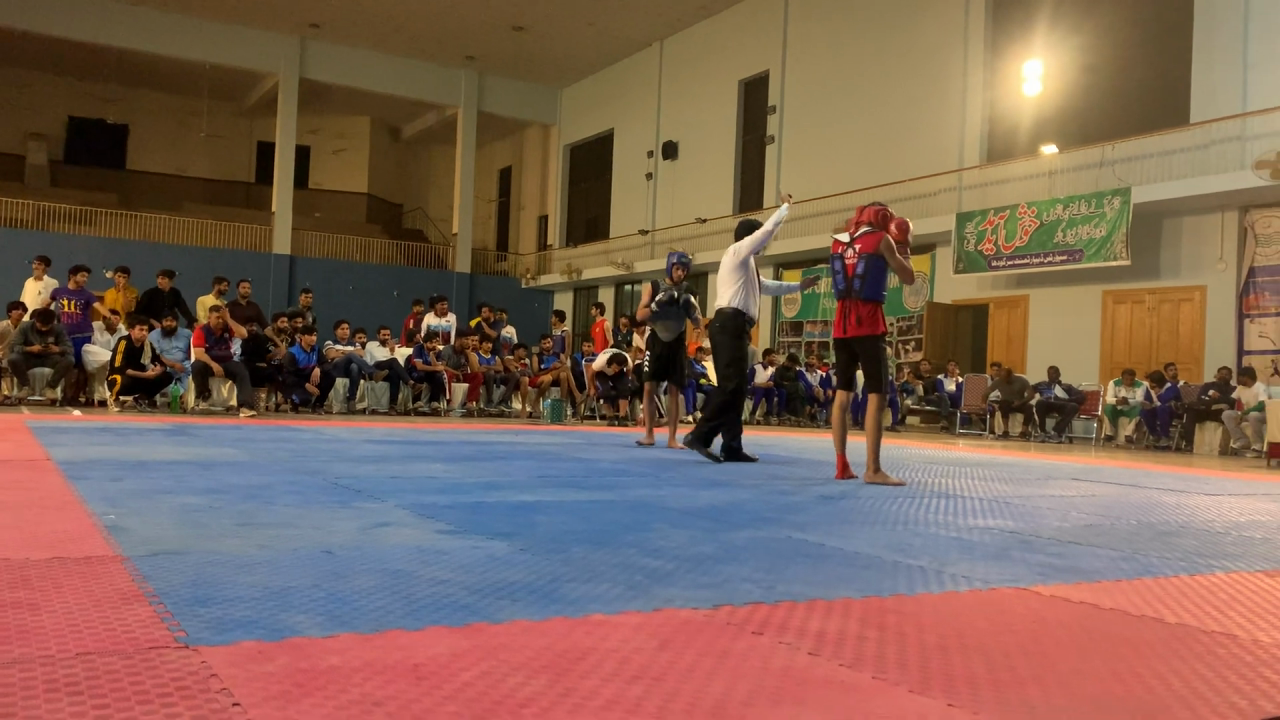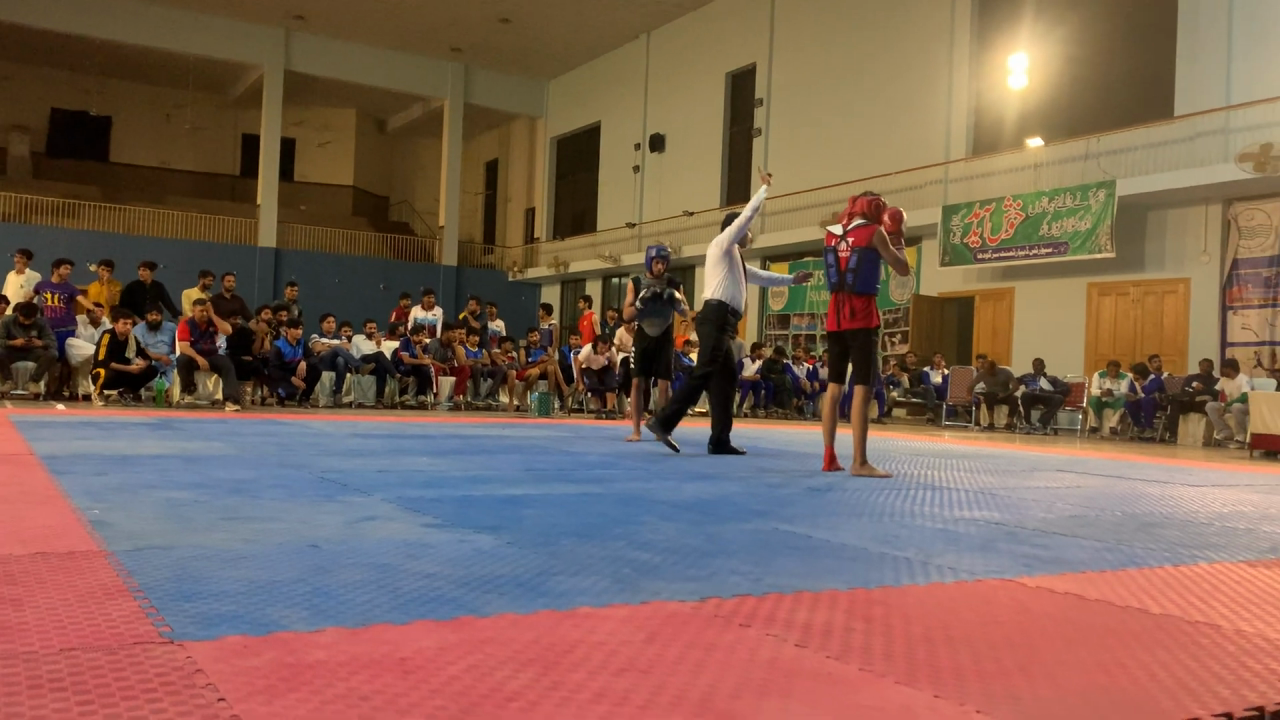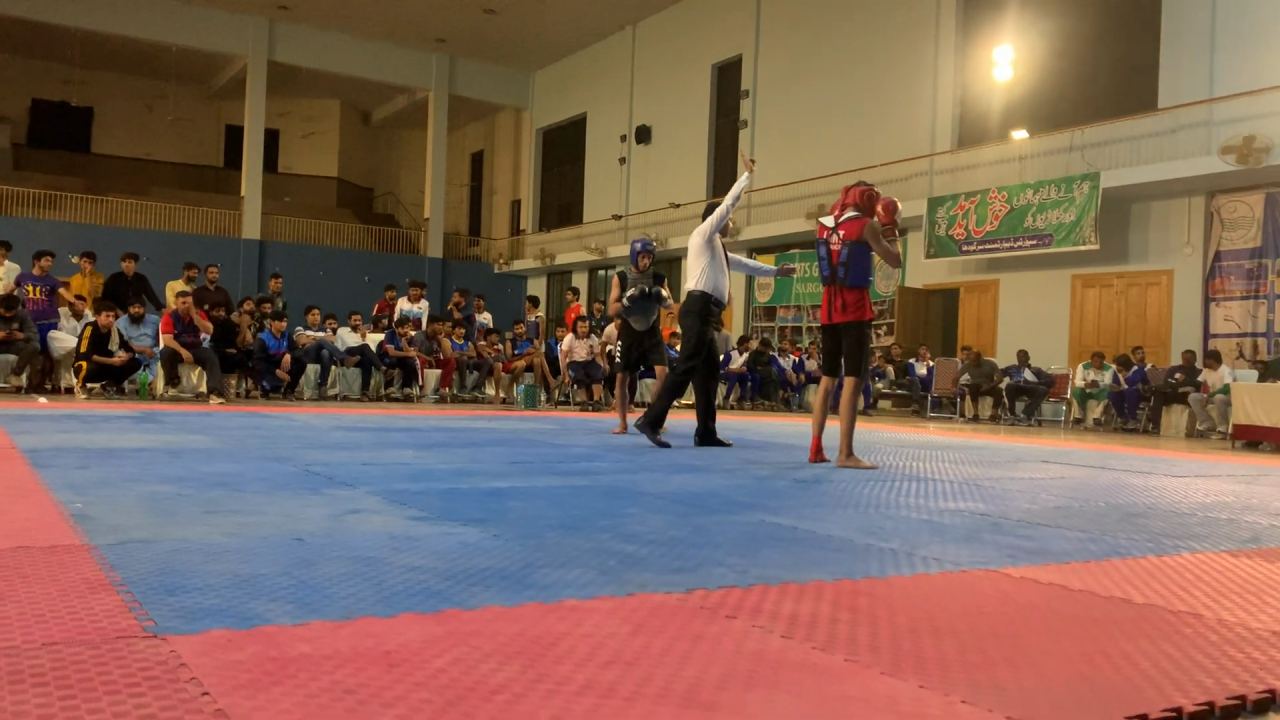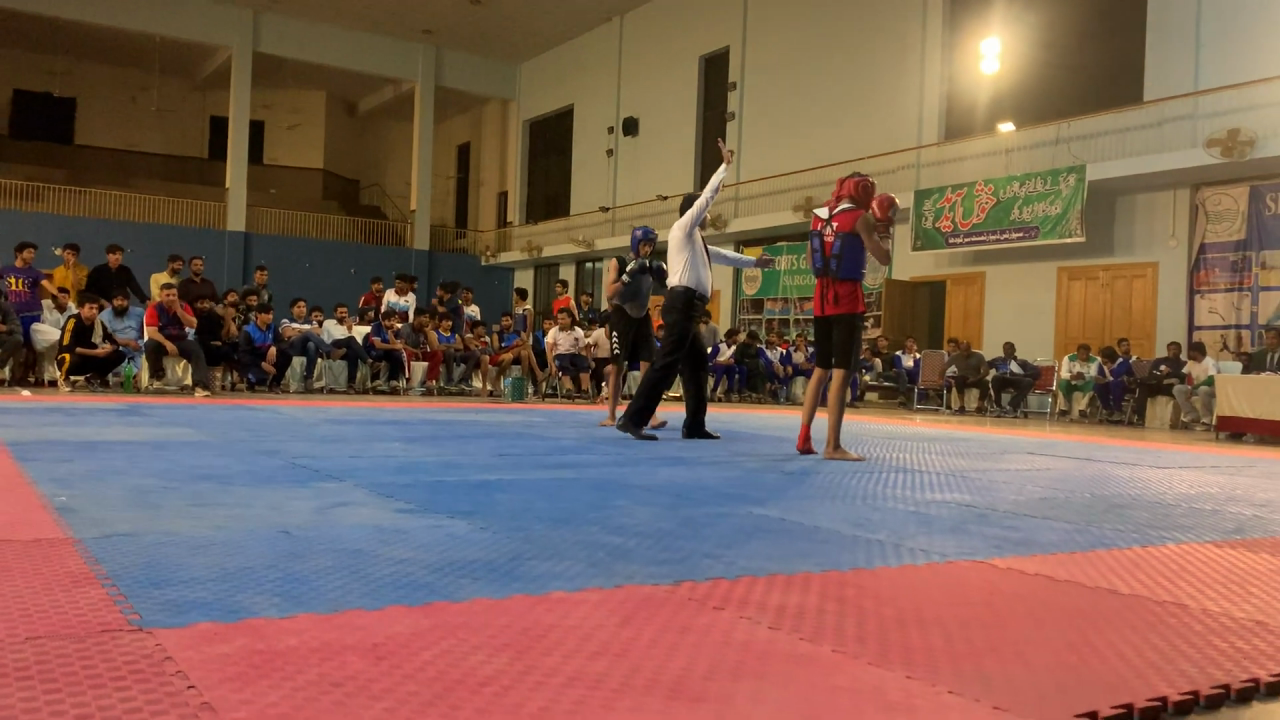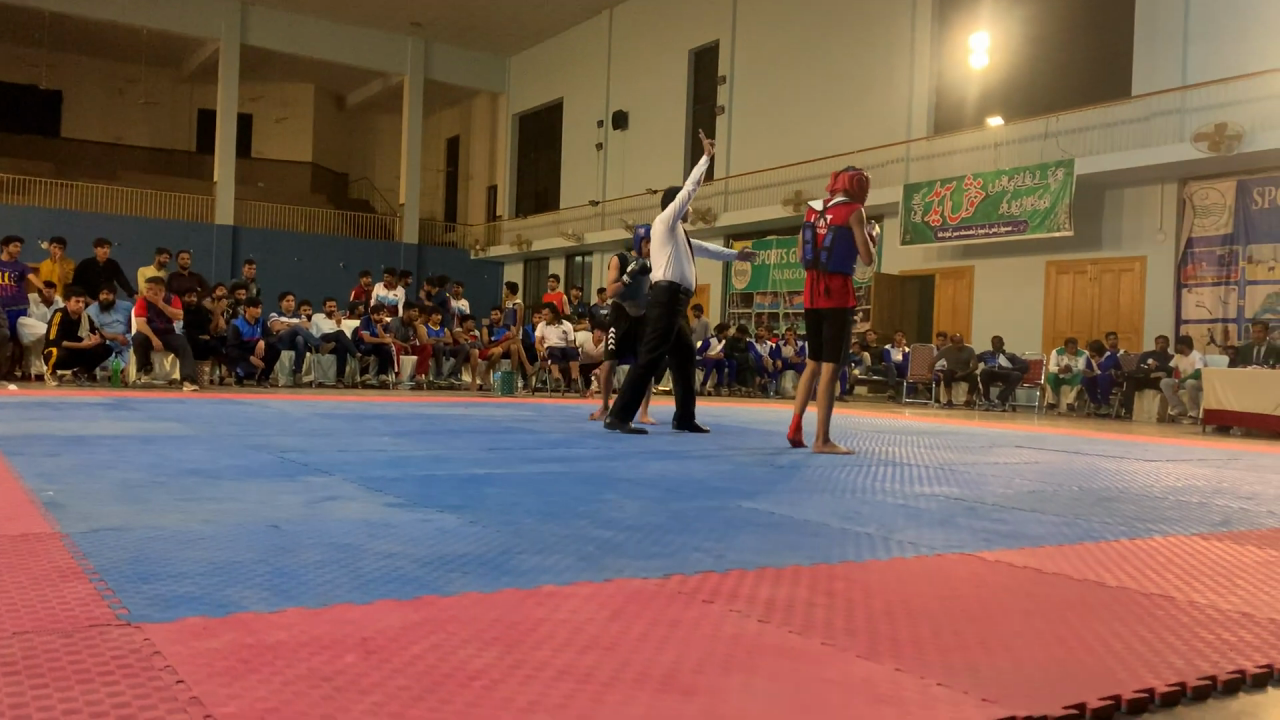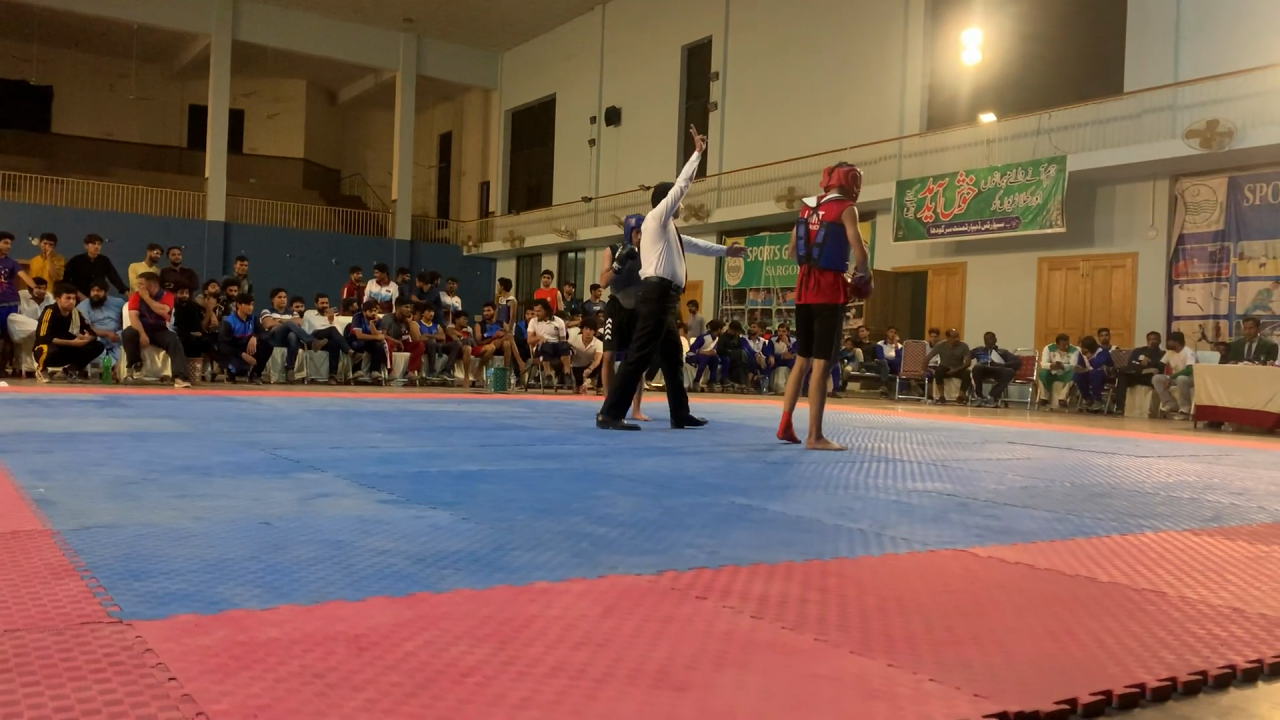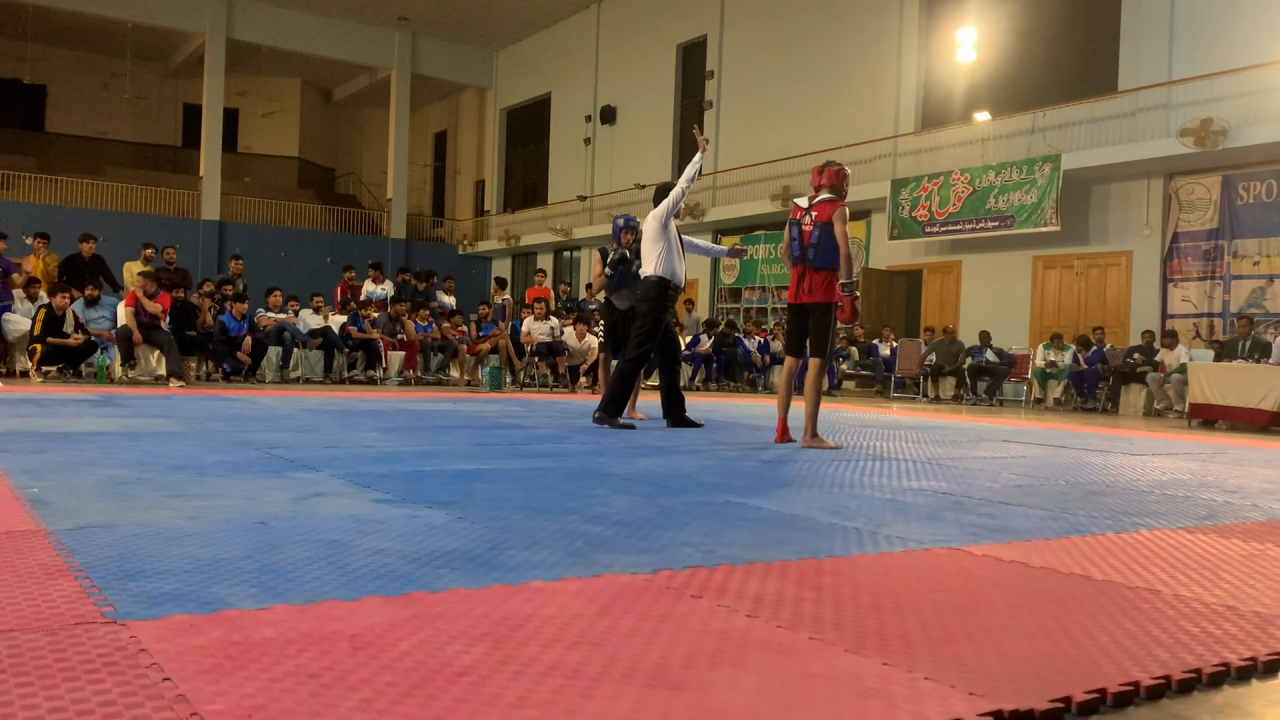
dt=0.2s
person 1, frame 1
left shoulder: (744, 265)
right shoulder: (739, 250)
left elbow: (768, 287)
right elbow: (769, 229)
left wrist: (799, 286)
right wrist: (785, 206)
left hip: (728, 325)
right hip: (730, 325)
left knee: (733, 386)
right knee: (732, 385)
left ankle: (731, 447)
right ankle: (700, 436)
person 1, frame 2
left shoulder: (735, 259)
right shoulder: (723, 244)
left elbow: (760, 277)
right elbow: (747, 215)
left wrist: (791, 279)
right wrist: (765, 187)
left hip: (722, 320)
right hip: (716, 317)
left knee: (724, 379)
right knee: (704, 373)
left ankle: (720, 441)
right ankle: (663, 421)
person 1, frame 3
left shoulder: (717, 249)
right shoulder: (703, 234)
left elbow: (744, 264)
right elbow: (727, 203)
left wrist: (775, 271)
right wrist: (747, 175)
left hip: (705, 312)
right hip: (699, 309)
left knee: (708, 372)
right knee: (686, 367)
left ankle: (706, 432)
right ankle: (650, 421)
person 1, frame 4
left shoulder: (696, 241)
right shoulder: (683, 228)
left elbow: (723, 256)
right elbow: (707, 196)
left wrist: (753, 261)
right wrist: (725, 165)
left hip: (688, 306)
right hip: (683, 304)
left knee: (696, 364)
right knee: (667, 362)
left ankle: (694, 425)
right ankle: (633, 419)
person 1, frame 5
left shoulder: (678, 234)
right shoulder: (665, 222)
left elbow: (703, 249)
right elbow: (689, 188)
left wrist: (735, 255)
right wrist: (706, 156)
left hip: (673, 301)
right hip: (667, 298)
left knee: (684, 357)
right knee: (651, 357)
left ankle: (685, 417)
right ankle: (619, 416)
person 1, frame 6
left shoulder: (669, 230)
right shoulder: (657, 217)
left elbow: (694, 245)
right elbow: (681, 185)
left wrist: (725, 250)
right wrist: (698, 153)
left hip: (661, 296)
right hip: (657, 294)
left knee: (672, 355)
right knee: (641, 354)
left ankle: (680, 413)
right ankle: (610, 413)
person 1, frame 7
left shoulder: (670, 230)
right shoulder: (658, 218)
left elbow: (695, 245)
right elbow: (683, 185)
left wrist: (726, 251)
right wrist: (700, 153)
left hip: (660, 296)
right hip: (655, 294)
left knee: (669, 355)
right knee: (638, 352)
left ankle: (675, 414)
right ankle: (607, 410)
person 2, frame 1
left shoulder: (838, 242)
right shoulder: (881, 240)
right elbow: (908, 278)
right wrist: (902, 246)
left hip: (842, 323)
right hip: (868, 324)
left knee: (843, 394)
right knee: (876, 396)
left ankle: (842, 466)
right ankle: (873, 469)
person 2, frame 2
left shoulder: (832, 234)
right shoulder: (874, 233)
right elbow: (903, 269)
right wrist: (896, 238)
left hip: (835, 316)
right hip: (862, 317)
left knee: (834, 387)
right knee: (862, 389)
left ankle: (829, 457)
right ankle: (859, 462)
person 2, frame 3
left shoulder: (824, 226)
right shoulder: (865, 225)
right elbow: (895, 262)
right wrist: (890, 230)
left hip: (829, 308)
right hip: (855, 309)
left knee: (828, 379)
right knee: (853, 381)
left ankle: (816, 448)
right ankle: (845, 453)
person 2, frame 4
left shoulder: (818, 217)
right shoulder: (860, 218)
right elbow: (883, 258)
right wrist: (884, 227)
left hip: (822, 300)
right hip: (847, 301)
left knee: (821, 370)
right knee: (841, 373)
left ankle: (804, 436)
right ankle: (832, 445)
person 2, frame 5
left shoulder: (813, 210)
right shoulder: (853, 212)
left elbow: (801, 254)
right elbow: (867, 258)
right wrist: (870, 239)
left hip: (812, 293)
right hip: (838, 294)
left knee: (813, 362)
right knee: (831, 367)
left ankle: (795, 426)
right ankle: (822, 439)
person 2, frame 6
left shoulder: (807, 207)
right shoulder: (845, 208)
left elbow: (793, 250)
right elbow: (859, 252)
right wrist: (861, 276)
left hip: (804, 289)
right hip: (829, 291)
left knee: (803, 359)
right knee: (821, 364)
left ankle: (786, 425)
right ankle: (814, 436)
person 2, frame 7
left shoulder: (798, 207)
right shoulder: (837, 208)
left elbow: (785, 251)
right elbow: (843, 252)
right wrist: (848, 289)
left hip: (797, 289)
right hip: (823, 291)
left knee: (791, 361)
right knee: (817, 363)
left ankle: (782, 429)
right ankle: (809, 434)
person 3, frame 1
left shoulder: (689, 292)
right shoulder: (652, 287)
left elbow: (699, 323)
right elbow: (639, 316)
left wrist: (692, 310)
right wrist: (657, 304)
left hip: (677, 343)
right hip: (656, 341)
left knee: (674, 392)
right knee: (649, 387)
left ankle: (672, 438)
right ankle: (649, 435)
person 3, frame 2
left shoulder: (674, 284)
right shoulder: (635, 283)
left elbow: (686, 313)
right elbow: (626, 315)
left wrist: (677, 303)
right wrist: (641, 302)
left hip: (665, 338)
right hip: (643, 337)
left knee: (664, 385)
right knee: (637, 383)
right ankle: (636, 430)
person 3, frame 3
left shoulder: (658, 277)
right shoulder: (621, 277)
left elbow: (669, 306)
right elbow: (612, 310)
left wrist: (663, 299)
right wrist: (629, 299)
left hip: (651, 331)
right hip: (629, 331)
left knee: (662, 372)
right knee: (622, 376)
right ankle: (623, 424)
person 3, frame 4
left shoulder: (653, 265)
right shoulder: (618, 263)
right elbow: (609, 293)
left wrist: (664, 275)
right wrist: (629, 275)
left hip: (643, 319)
right hip: (621, 318)
left knee: (648, 368)
right knee: (617, 368)
left ankle: (652, 416)
right ankle: (612, 415)
person 3, frame 5
left shoulder: (653, 263)
right shoulder: (619, 260)
right elbow: (610, 292)
right wrist: (629, 275)
left hip: (642, 317)
right hip: (620, 315)
right knee: (608, 365)
left ankle: (644, 412)
right ankle: (604, 407)
person 3, frame 6
right shoulder: (613, 251)
right elbow: (603, 282)
right wrist: (620, 262)
right hip: (616, 308)
right knee: (609, 356)
left ankle: (636, 409)
person 3, frame 7
left shoulder: (639, 253)
right shoulder: (602, 254)
right elbow: (596, 286)
left wrist: (643, 274)
right wrist: (611, 267)
left hip: (634, 309)
right hip: (611, 309)
right knee: (604, 358)
left ankle: (632, 407)
